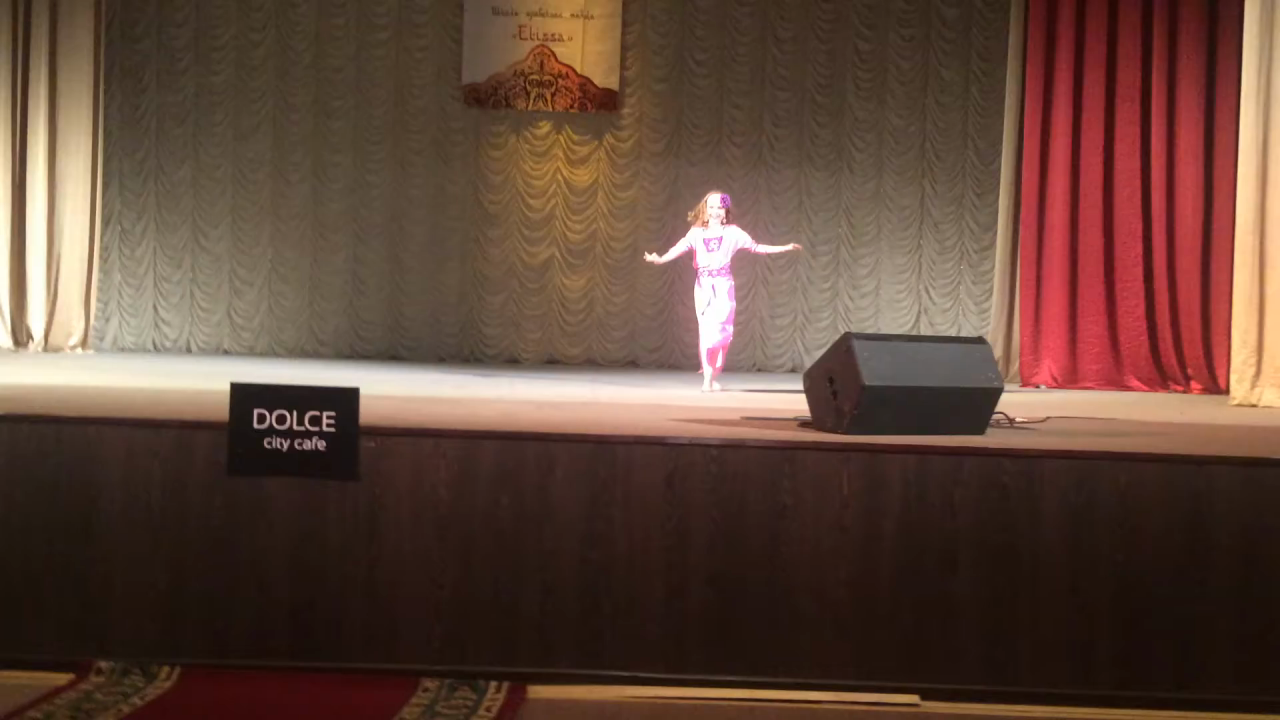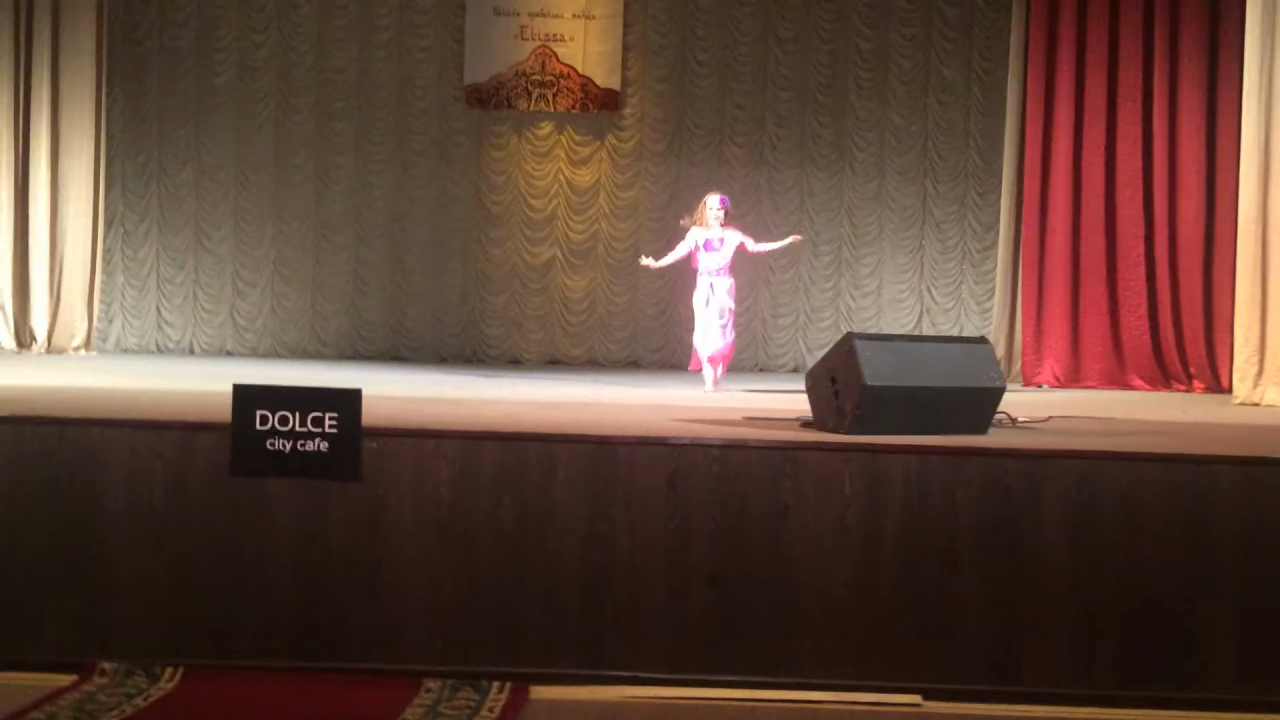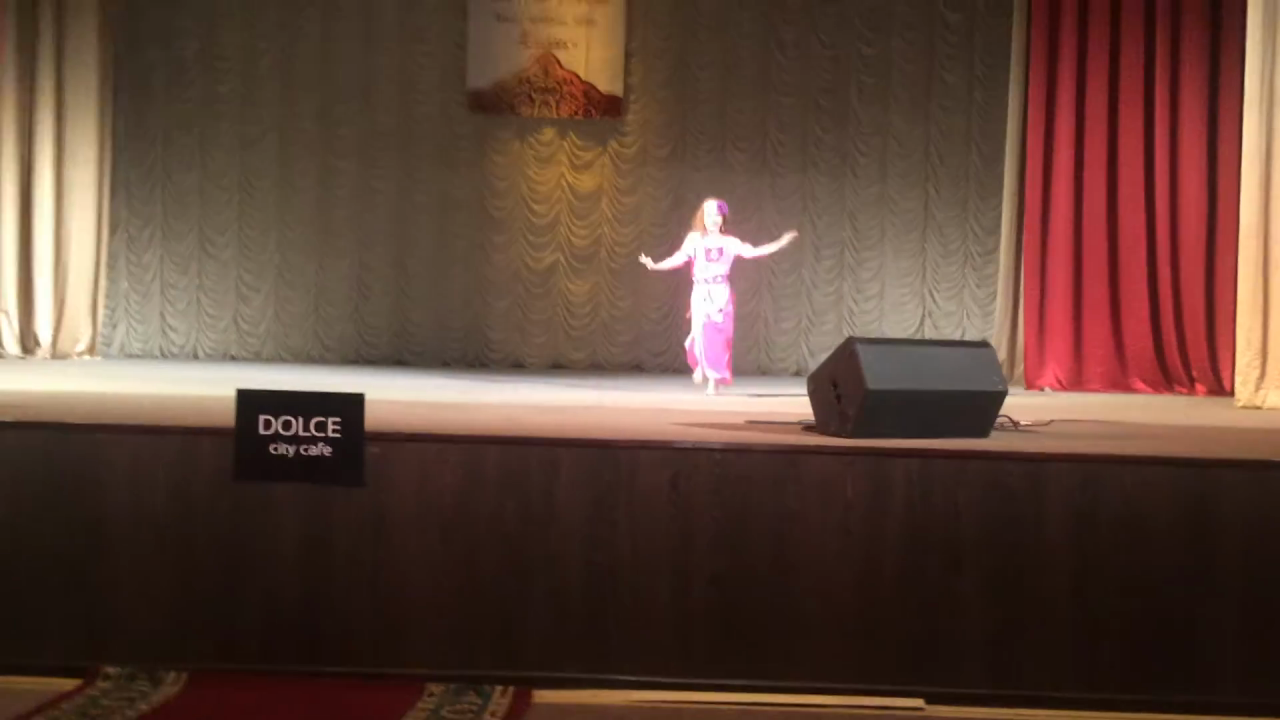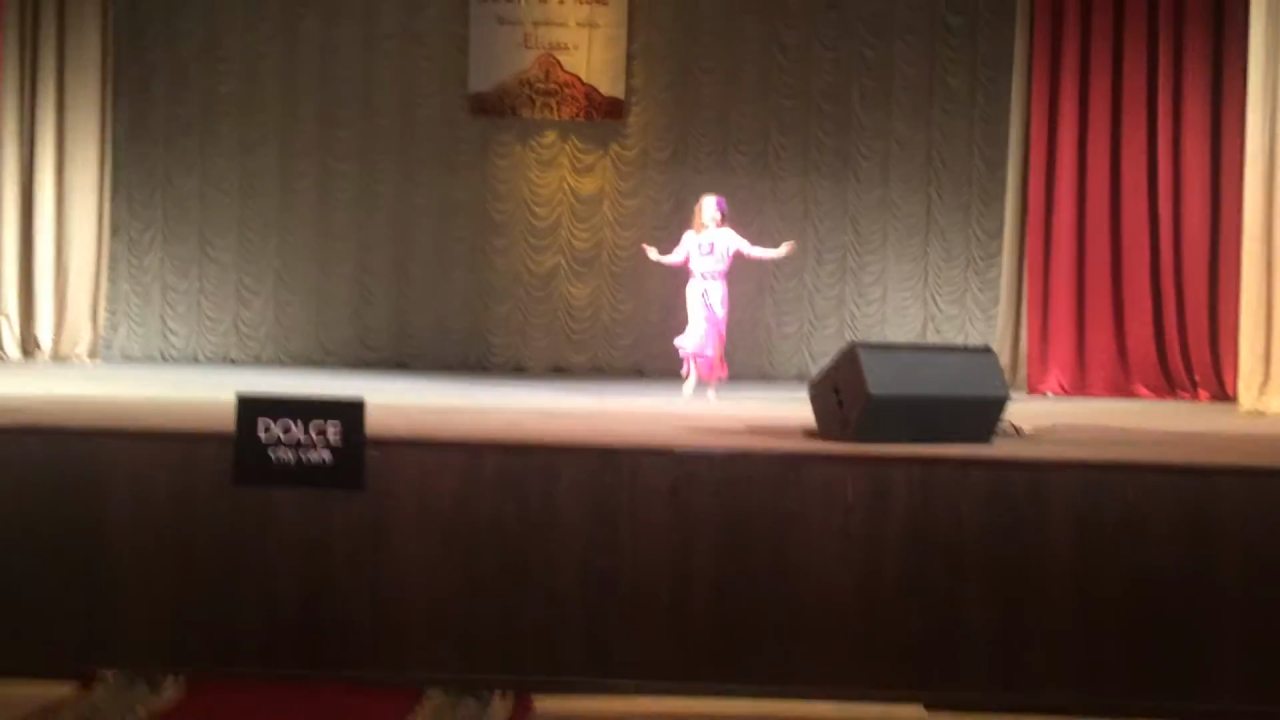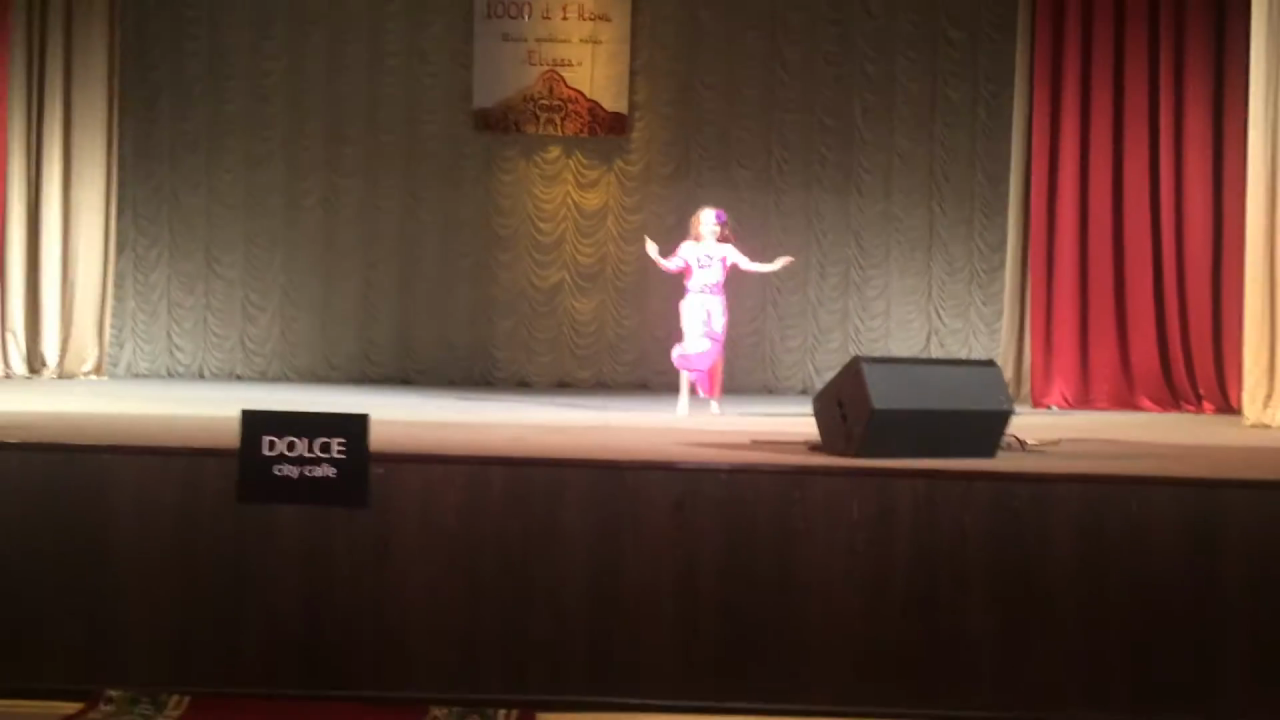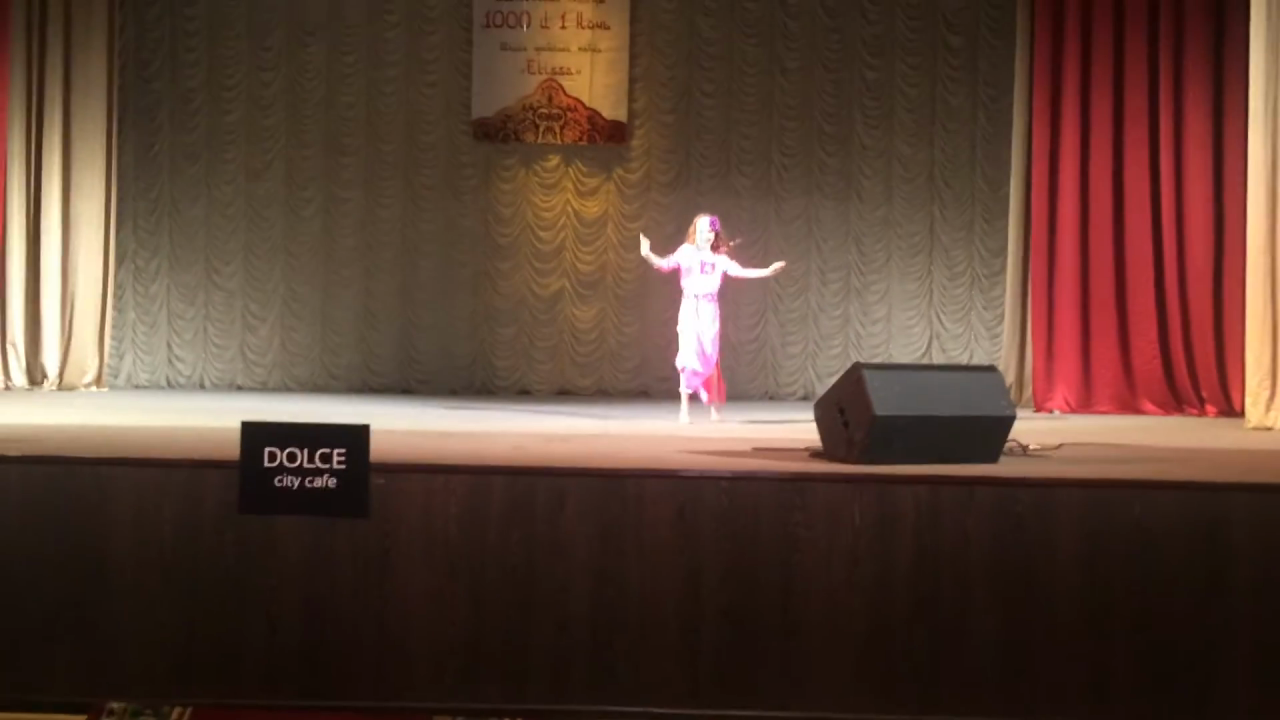
dt=0.1s
person 1, frame 1
left shoulder: (732, 232)
right shoulder: (696, 232)
left elbow: (756, 247)
right elbow: (681, 248)
left wrist: (785, 247)
right wrist: (660, 259)
left hip: (723, 284)
right hip: (704, 285)
left knee: (720, 326)
right knee: (706, 328)
left ankle: (714, 376)
right ankle: (708, 376)
person 1, frame 2
left shoulder: (731, 234)
right shoulder: (696, 233)
left elbow: (754, 246)
right elbow: (681, 251)
left wrist: (784, 242)
right wrist: (657, 263)
left hip: (723, 284)
right hip: (703, 285)
left knee: (720, 329)
right knee: (703, 330)
left ankle: (714, 376)
right ankle: (707, 371)
person 1, frame 3
left shoulder: (729, 241)
right shoulder: (693, 240)
left elbow: (751, 252)
right elbow: (679, 259)
left wrist: (779, 243)
right wrist: (655, 265)
left hip: (721, 291)
right hip: (701, 292)
left knee: (721, 337)
right knee: (701, 329)
left ankle: (714, 381)
right ankle: (701, 367)
person 1, frame 4
left shoulder: (727, 235)
right shoulder: (691, 237)
left elbow: (750, 250)
right elbow: (678, 257)
left wrist: (777, 252)
right wrist: (658, 257)
left hip: (717, 289)
right hip: (696, 289)
left knee: (715, 336)
right knee: (699, 330)
left ankle: (711, 385)
right ankle: (692, 375)
person 1, frame 5
left shoulder: (725, 249)
right shoulder: (689, 247)
left elbow: (747, 264)
right elbow: (673, 266)
left wrist: (774, 266)
right wrist: (656, 257)
left hip: (716, 302)
right hip: (694, 301)
left knee: (714, 351)
right knee: (694, 345)
left ankle: (714, 399)
right ankle: (683, 396)
person 1, frame 6
left shoulder: (720, 258)
right shoulder: (686, 251)
left elbow: (739, 271)
right elbow: (665, 265)
left wrist: (768, 271)
right wrist: (648, 255)
left hip: (709, 309)
right hip: (689, 308)
left knee: (709, 357)
right knee: (689, 353)
left ankle: (714, 404)
right ankle: (685, 406)
